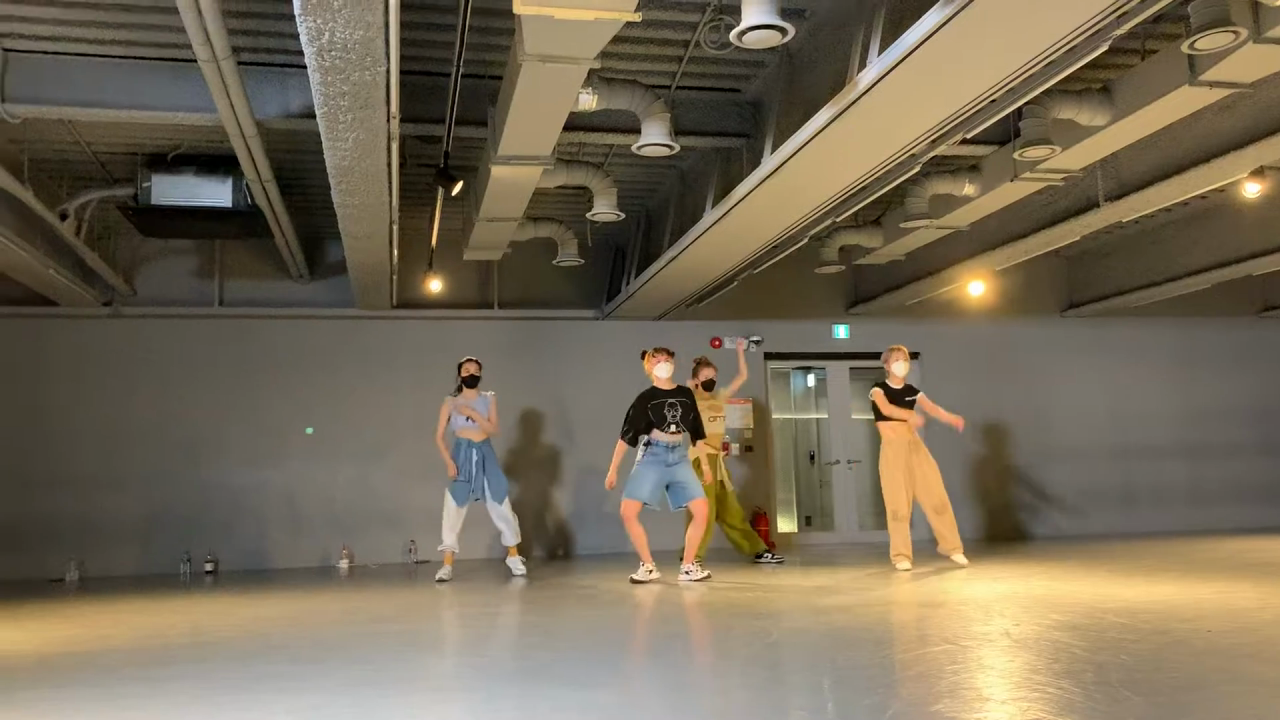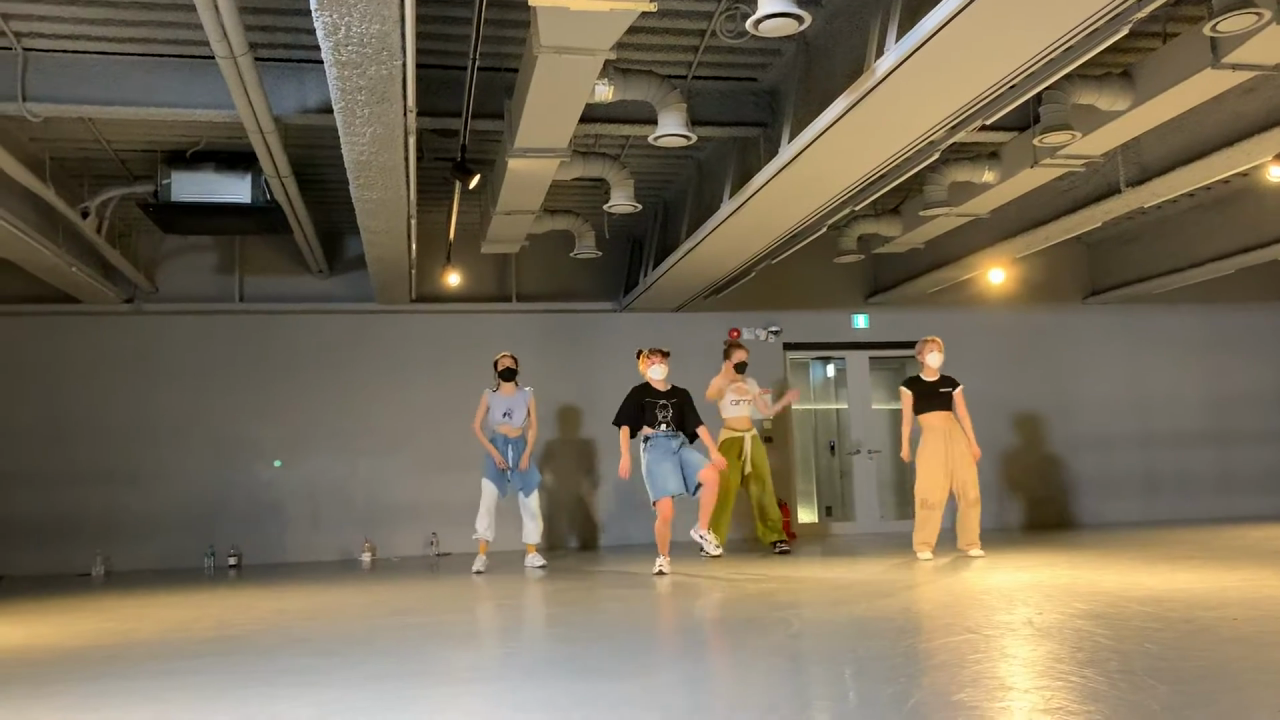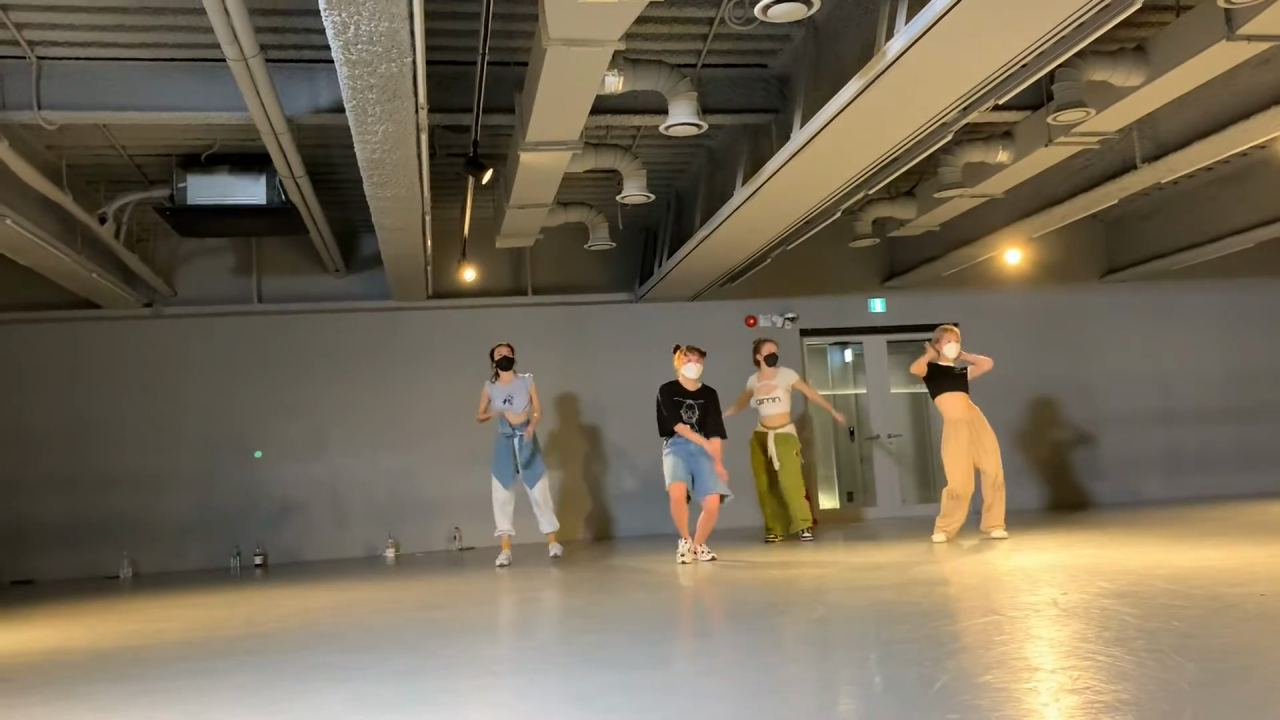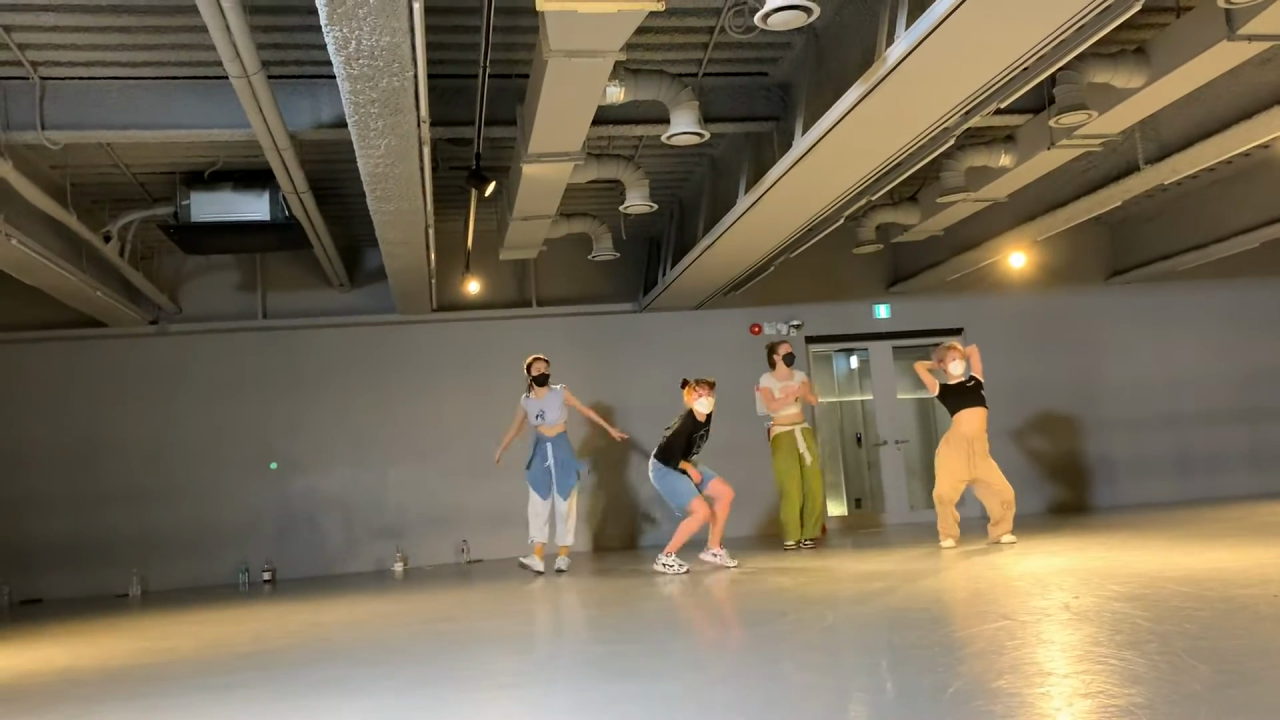
dt=0.7s
person 1, frame 1
left shoulder: (489, 399)
right shoulder: (450, 402)
left elbow: (493, 428)
right elbow: (440, 436)
left wrist: (471, 413)
right wrist: (449, 461)
left hip: (485, 455)
right hip: (462, 455)
left knee: (501, 507)
right knee: (453, 511)
left ankle: (513, 555)
right ankle: (447, 565)
person 1, frame 2
left shoulder: (527, 394)
right shoulder: (489, 395)
left elbow: (533, 426)
right elbow: (477, 426)
left wrist: (527, 453)
right wrist: (493, 452)
left hip: (520, 449)
right hip: (497, 449)
left knee: (530, 503)
right knee: (488, 499)
left ankle: (531, 553)
right ankle: (482, 555)
person 1, frame 3
left shoulder: (527, 381)
right shoulder: (490, 387)
left elbow: (537, 411)
right elbow: (479, 416)
left wrist: (531, 428)
right wrist: (491, 414)
left hip: (525, 438)
right hip: (504, 441)
left knee: (538, 491)
right knee: (502, 495)
left ankle: (552, 542)
right ankle: (506, 549)
person 1, frame 4
left shoulder: (560, 393)
right shoulder: (526, 401)
left elbow: (585, 411)
right elbow: (516, 426)
left wrist: (610, 429)
right wrist: (501, 449)
left hip: (560, 448)
right hip: (540, 450)
left knee: (564, 503)
right knee: (538, 504)
left ankle: (563, 556)
right ankle: (537, 557)
person 2, frame 1
left shoulder: (686, 394)
right shoulder: (644, 398)
left elbow: (697, 431)
right elbow: (626, 436)
right wrist: (613, 470)
left hip: (679, 456)
right hip: (652, 456)
left knee: (701, 510)
right knee: (627, 511)
left ankle: (687, 566)
right ankle: (648, 566)
person 2, frame 2
left shoulder: (681, 394)
right shoulder: (639, 393)
left elbow: (696, 424)
right elbow: (625, 425)
left wrist: (714, 451)
right wrist: (625, 455)
left hip: (680, 445)
right hip: (654, 448)
left knee: (711, 476)
right knee: (666, 511)
left ankle: (702, 530)
right ankle: (663, 558)
person 2, frame 3
left shoulder: (709, 394)
right shoulder: (667, 390)
left elbow: (715, 429)
right elbow: (675, 424)
left wrist: (719, 462)
right wrist: (704, 442)
left hip: (702, 450)
right hip: (675, 447)
left knee: (712, 503)
right knee: (677, 492)
left ankle: (698, 545)
right ankle: (685, 539)
person 2, frame 4
left shoulder: (706, 414)
right shoulder: (685, 423)
right elbow: (667, 455)
right wrist: (691, 469)
left hip: (684, 465)
right hip: (664, 468)
left knee: (726, 493)
right knee: (702, 511)
left ankle: (713, 548)
right ankle: (666, 556)
person 3, frame 1
left shoulder: (913, 392)
right shoulder: (878, 390)
left elbow: (932, 409)
right elbow: (886, 408)
left wrist: (951, 418)
right wrist: (909, 415)
left hip: (914, 445)
right hip: (892, 448)
left knee: (935, 495)
right knee: (898, 502)
left ankle: (952, 547)
right ankle: (901, 556)
person 3, frame 2
left shoulder: (951, 383)
right shoulder: (910, 384)
left elbow: (962, 413)
right elbow: (907, 416)
left wrist: (973, 442)
right wrist: (905, 444)
left hip: (955, 435)
right hip: (931, 438)
left knee: (969, 491)
right knee: (930, 493)
left ankle: (970, 543)
right ankle: (924, 545)
person 3, frame 3
left shoulder: (963, 371)
right shoulder: (930, 369)
left elbow: (988, 364)
right elbow: (914, 369)
left wrist: (962, 356)
right wrist: (930, 355)
left hip: (977, 422)
right hip: (954, 428)
left knee: (994, 474)
right knee: (959, 483)
left ankle: (993, 524)
right ankle: (944, 529)
person 3, frame 4
left shoulder: (975, 381)
right shoulder: (942, 389)
left elbow: (973, 349)
right elbow: (918, 366)
right wrist: (936, 365)
left hip: (979, 446)
right hip: (955, 444)
left knee: (1004, 492)
right knee: (944, 492)
left ankle: (1000, 532)
right ankle: (949, 535)
person 4, frame 1
left shoulder: (720, 397)
right shoulder: (692, 401)
left elbow: (742, 377)
left wrist: (740, 353)
right wrist: (689, 388)
left hip: (717, 458)
right hip: (701, 456)
left knee: (730, 509)
left ankle: (758, 550)
person 4, frame 2
left shoulder: (751, 384)
right shoulder: (721, 383)
left elbow: (767, 411)
right elbow: (710, 396)
left wrist: (785, 400)
right wrist: (723, 377)
left hip: (752, 438)
right hip: (730, 439)
left knee: (763, 488)
right knee: (725, 491)
left ankle: (776, 538)
person 4, frame 3
left shoulder: (786, 374)
right shoulder: (753, 380)
left elbow: (811, 394)
right elbow: (741, 402)
left wrist: (833, 412)
right wrist: (721, 416)
left hip: (784, 434)
right hip: (761, 435)
left knee: (789, 481)
right knee: (764, 484)
left ankle: (803, 525)
right ankle: (775, 529)
person 4, frame 4
left shoulder: (800, 376)
right shoulder: (766, 379)
left elbow: (813, 400)
right elbow: (770, 406)
left wrist: (804, 391)
right wrist: (794, 393)
left hip: (803, 432)
right hip: (781, 434)
left knee: (813, 484)
right knee: (790, 487)
left ankle: (808, 534)
right ankle: (791, 535)
